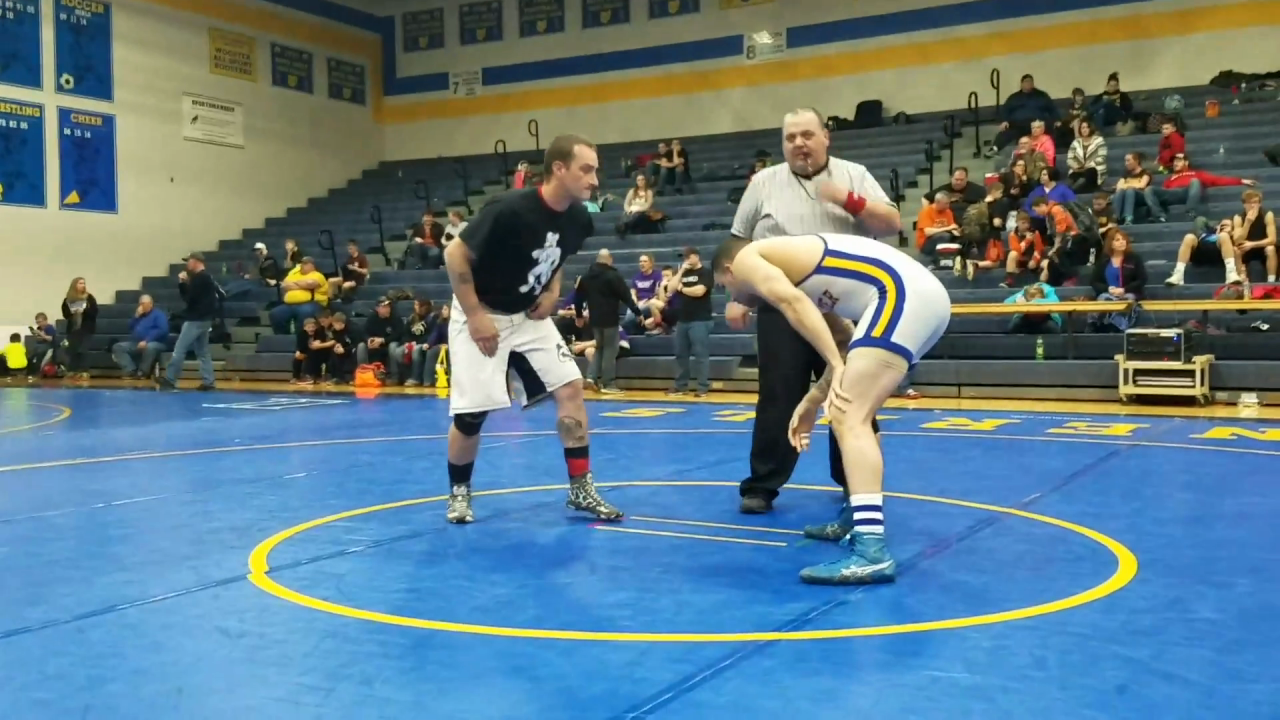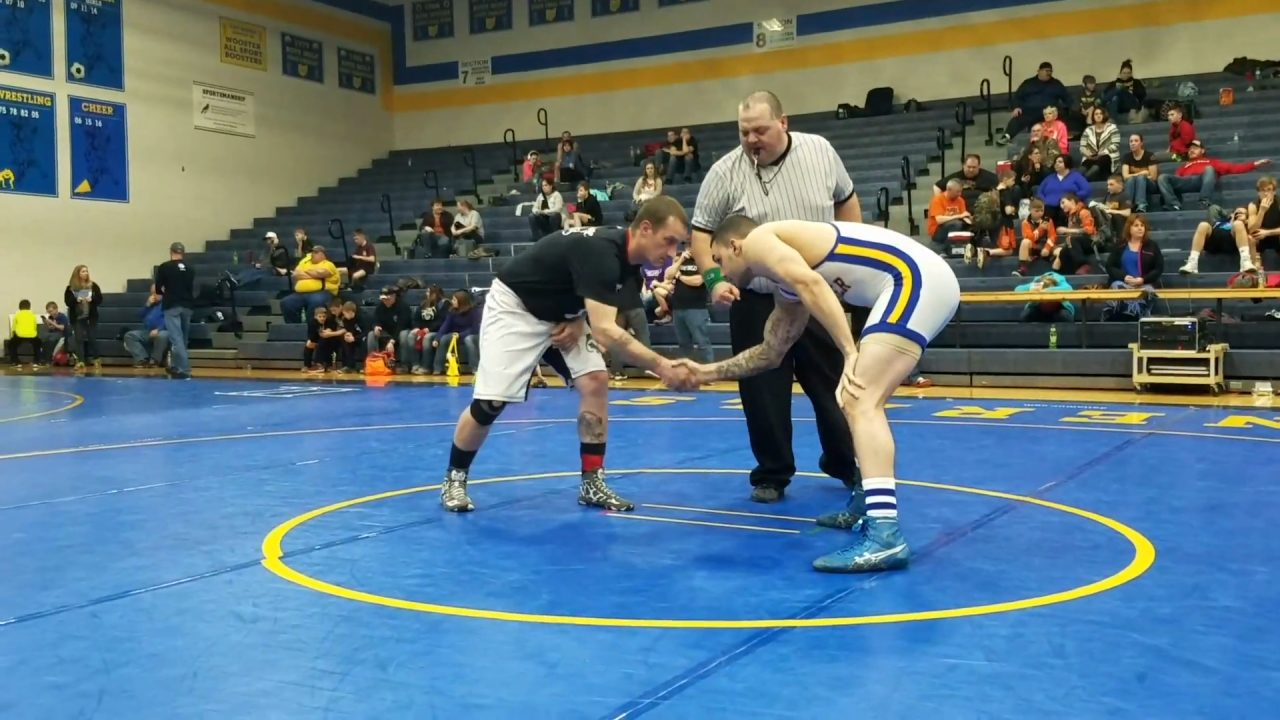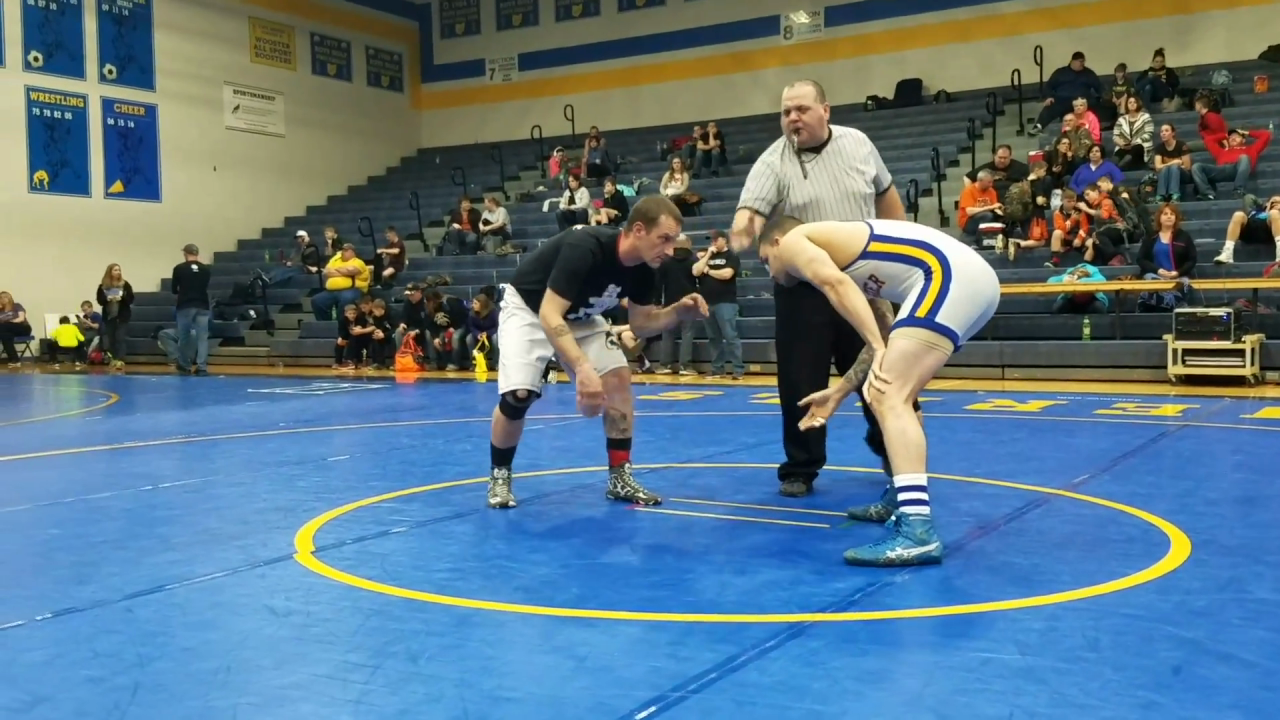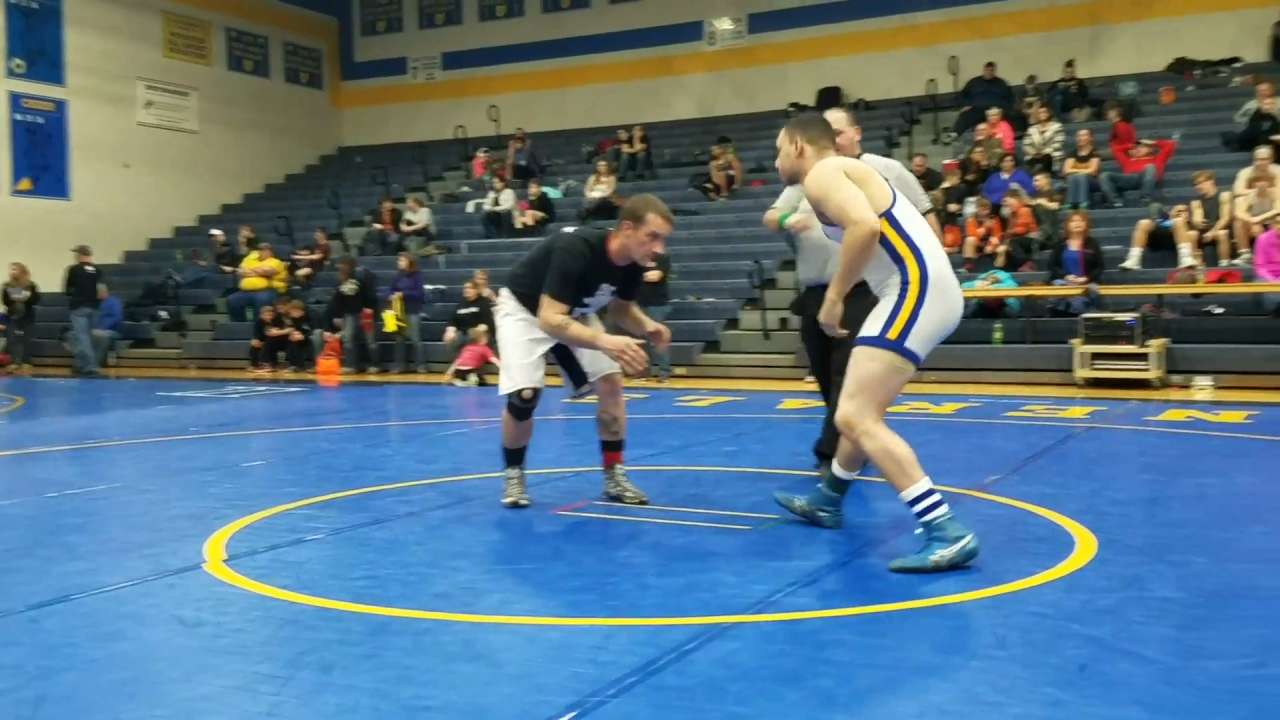
dt=1s
person 1, frame 1
left shoulder: (853, 176)
right shoulder: (764, 182)
left elbow: (891, 224)
right elbow: (739, 243)
left wrist: (850, 199)
right wrist: (736, 295)
right hip: (781, 311)
right knee: (778, 399)
right ankle: (760, 485)
person 1, frame 2
left shoulder: (820, 151)
right shoulder: (725, 172)
left elbow: (846, 201)
right elbow: (701, 231)
right wrist: (714, 278)
right hip: (756, 303)
left knee: (832, 386)
right knee: (764, 393)
left ankle: (847, 465)
right ankle: (771, 474)
person 1, frame 3
left shoulder: (858, 144)
right shoulder: (772, 163)
left elbow: (885, 193)
right elbow: (750, 213)
right wrist: (744, 228)
right hip: (802, 294)
right knee: (801, 383)
right ankle: (800, 468)
person 1, frame 4
left shoulder: (888, 171)
left elbow: (925, 219)
right elbow: (770, 219)
right wrist: (788, 219)
left hip: (864, 293)
right hip: (815, 295)
right knee: (828, 375)
left ankle: (835, 453)
right ankle: (838, 446)
person 2, frame 1
left shoulder: (746, 259)
right shoulder: (786, 260)
left elbow: (793, 302)
right elbow: (844, 343)
left wrist: (837, 369)
right wrist: (812, 402)
left hip: (902, 294)
right hip: (926, 294)
left knee: (847, 417)
right knee: (855, 413)
left ankle: (871, 552)
right ankle: (858, 520)
person 2, frame 2
left shoulder: (757, 241)
right shoulder: (788, 290)
left elbow: (811, 282)
right elbow: (771, 352)
left wrist: (850, 354)
right wrist: (710, 372)
left hip: (912, 278)
right hip: (930, 280)
left knee: (859, 402)
right knee: (864, 400)
left ankle: (884, 537)
right ankle: (869, 504)
person 2, frame 3
left shoulder: (792, 242)
right shoulder: (834, 246)
left elbow: (836, 283)
right elbow: (887, 338)
left wrist: (879, 351)
right wrist: (838, 392)
left hip: (948, 275)
right hip: (974, 276)
left knee: (888, 397)
right knee: (895, 393)
left ankle: (918, 532)
right ankle: (901, 499)
person 2, frame 4
left shoulder: (823, 176)
right shoulder: (844, 180)
left elbow: (863, 226)
left wrist: (833, 296)
right wrist: (859, 325)
left hip: (917, 292)
right hip: (931, 291)
left knee: (854, 417)
right knee: (861, 405)
left ankle: (948, 532)
right ankle: (827, 499)
person 3, frame 1
left shoulder: (578, 219)
right shoulder: (509, 210)
right elbow: (455, 256)
left wrist: (553, 292)
right wrist: (476, 316)
left hip: (528, 316)
right hip: (482, 316)
left knee: (570, 388)
right knee: (471, 413)
left ankle: (581, 489)
right ankle: (459, 492)
person 3, frame 2
left shoulder: (631, 258)
right shoulder: (600, 251)
right elbow: (604, 331)
left wrist: (576, 321)
right wrist: (661, 367)
left hip: (558, 313)
right hip: (513, 307)
left knee: (595, 381)
right knee: (491, 402)
left ankle: (592, 484)
right ankle: (455, 477)
person 3, frame 3
left shoulder: (642, 267)
right shoulder: (584, 247)
left elbow: (642, 322)
right elbow: (551, 317)
left wrist: (679, 311)
right wrist: (582, 368)
left hip: (579, 316)
right hip: (529, 308)
left knee: (619, 379)
right knee: (518, 395)
left ankle: (620, 478)
right ankle: (500, 475)
person 3, frame 4
left shoulder: (632, 265)
right shoulder: (575, 249)
left elbow: (621, 310)
right elbow: (550, 320)
left wrist: (647, 327)
right wrist: (603, 341)
left hip: (574, 313)
right hip: (524, 310)
left knee: (611, 384)
right knee: (524, 394)
left ankle: (614, 477)
right ankle: (513, 474)
